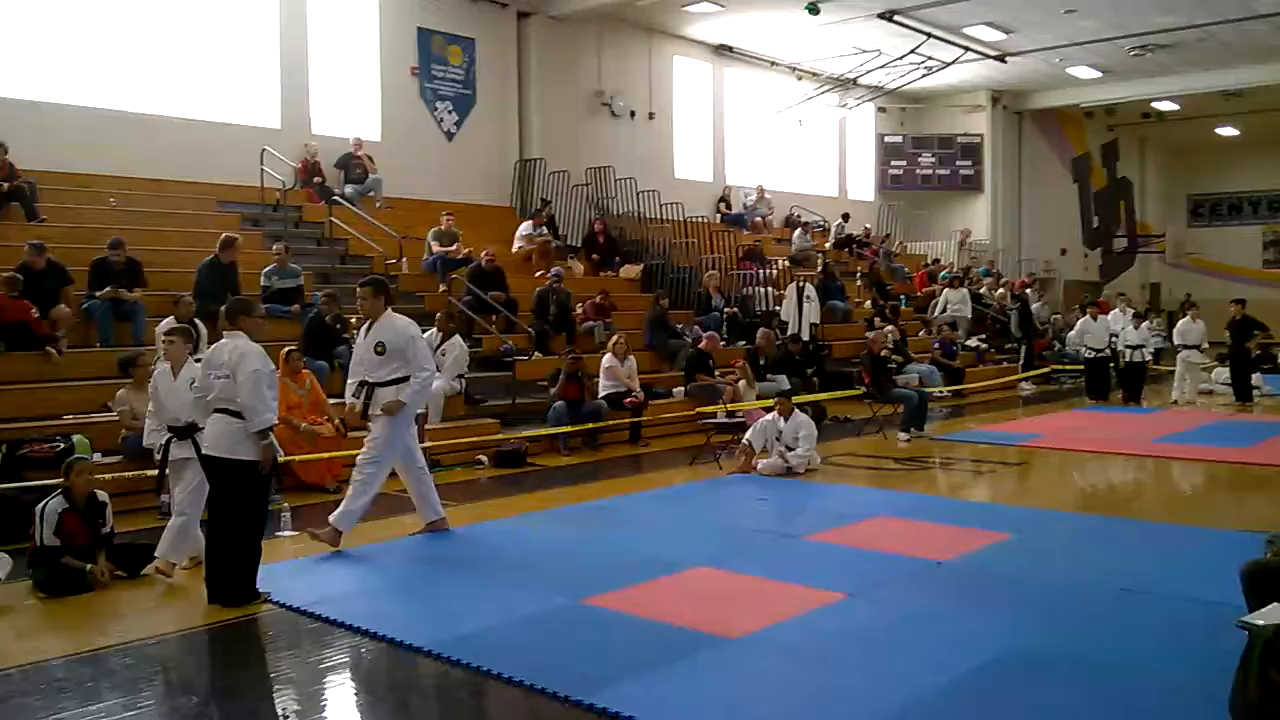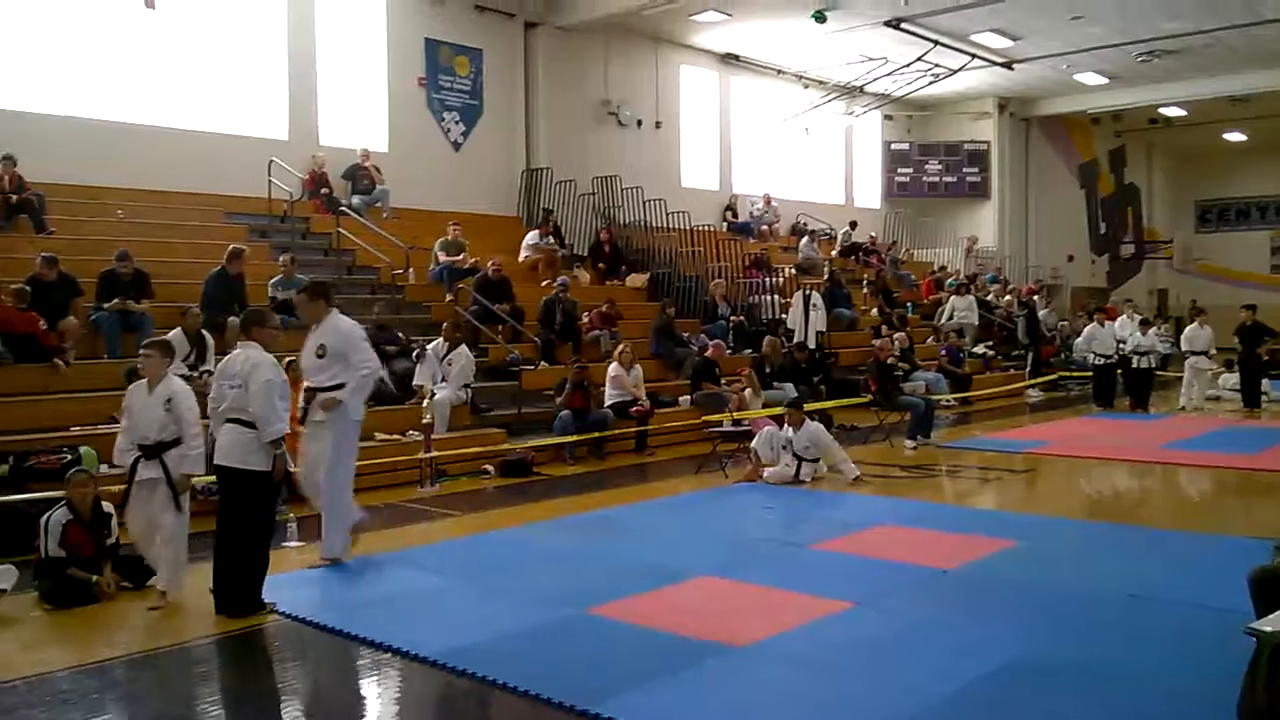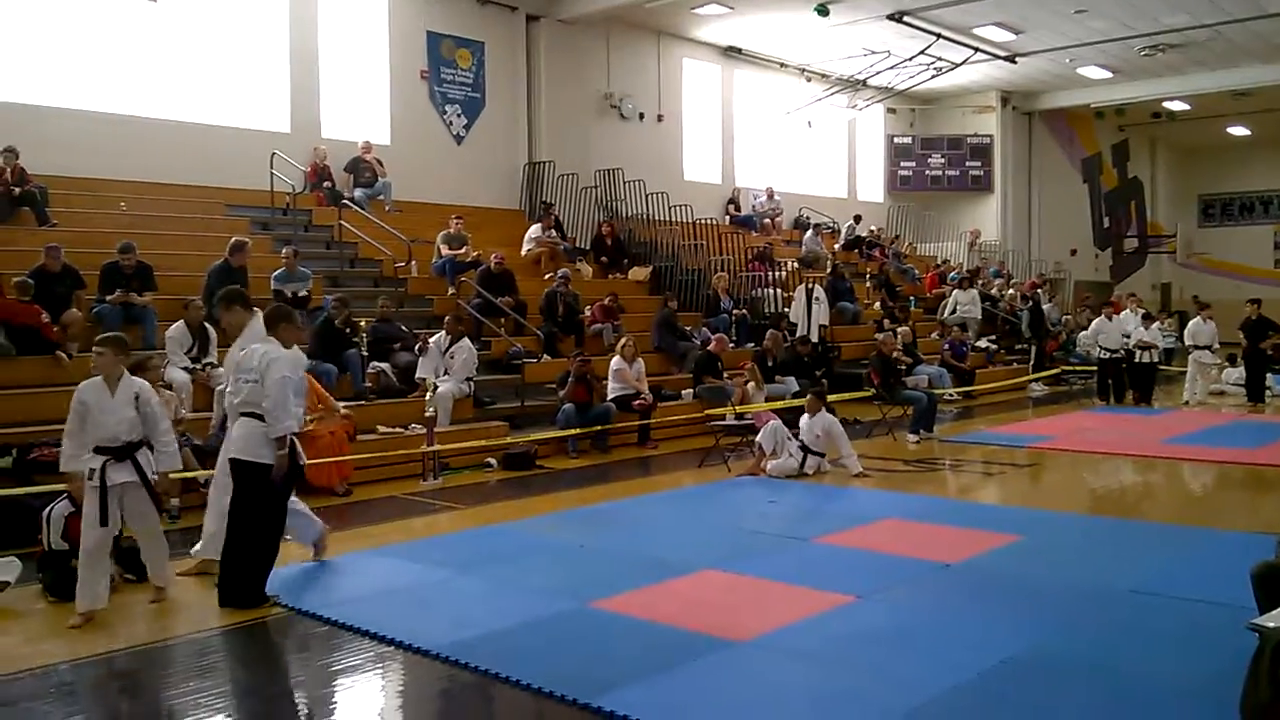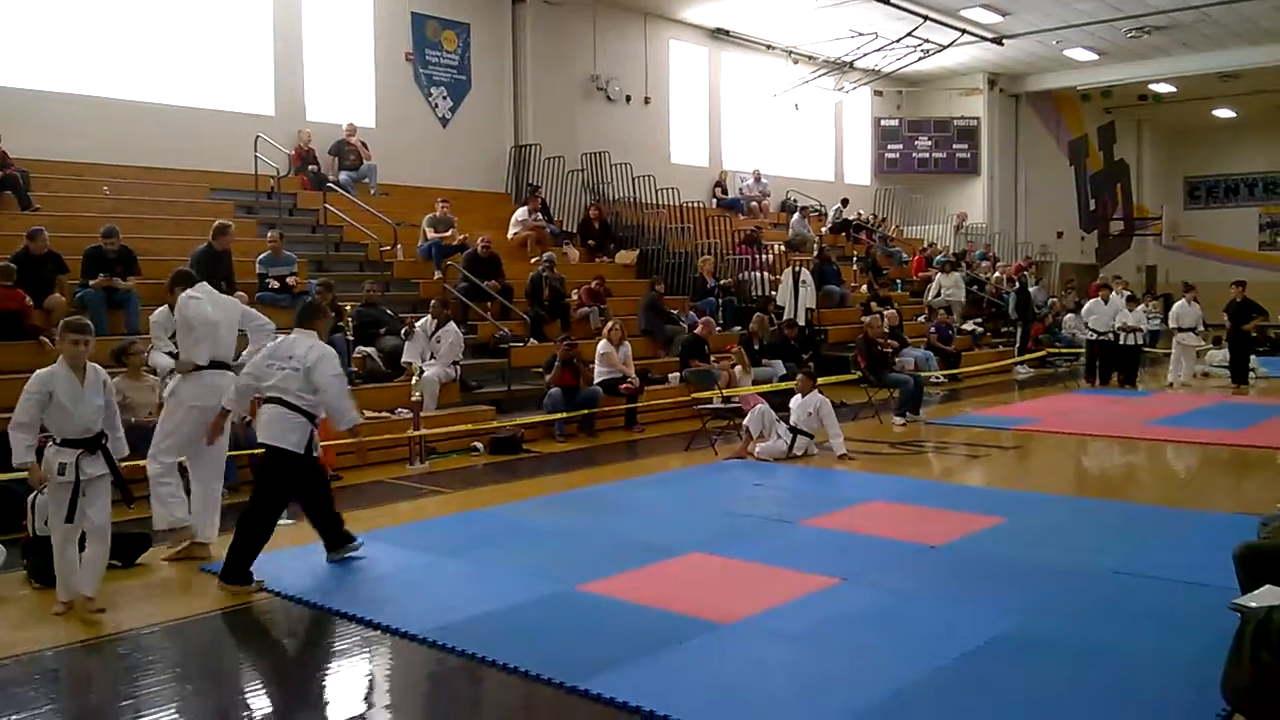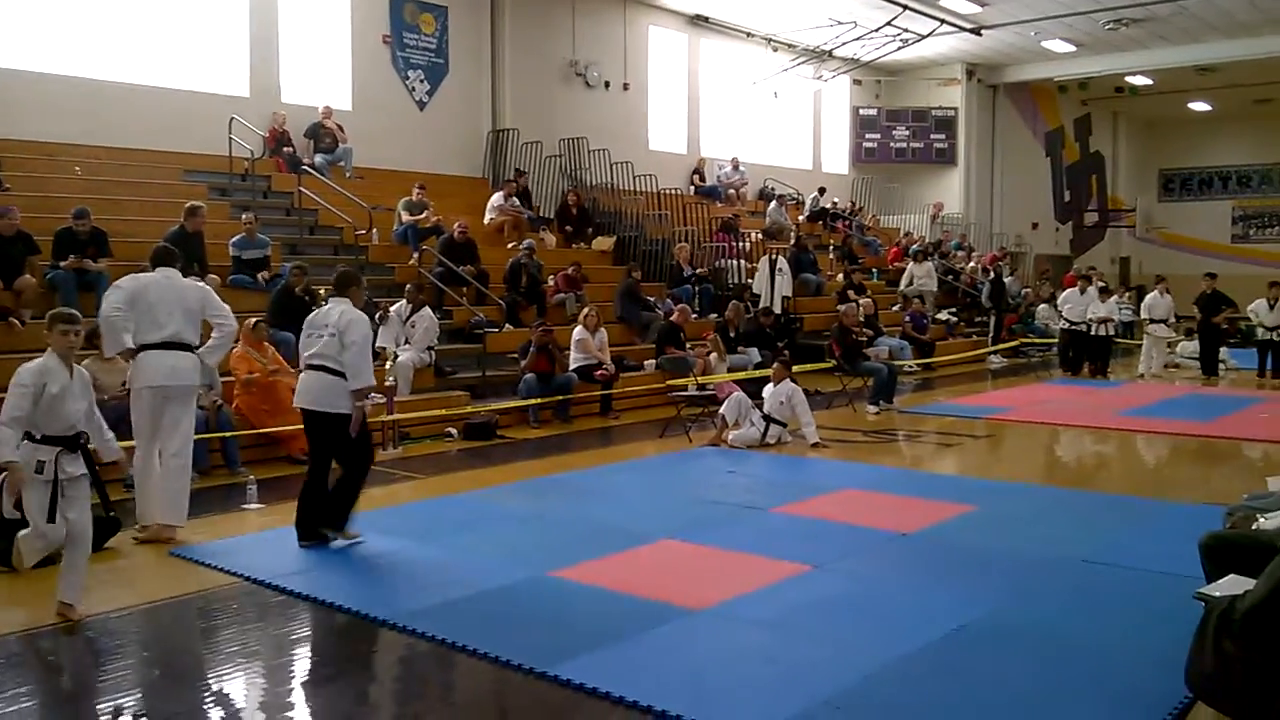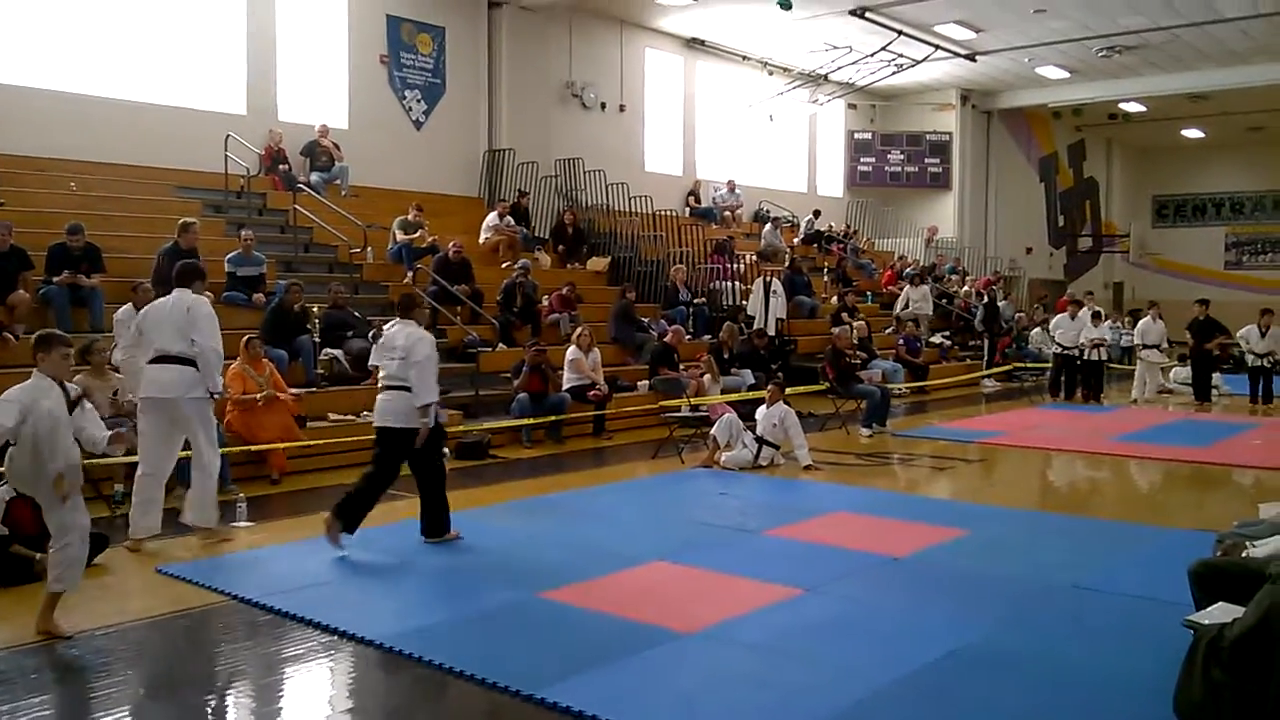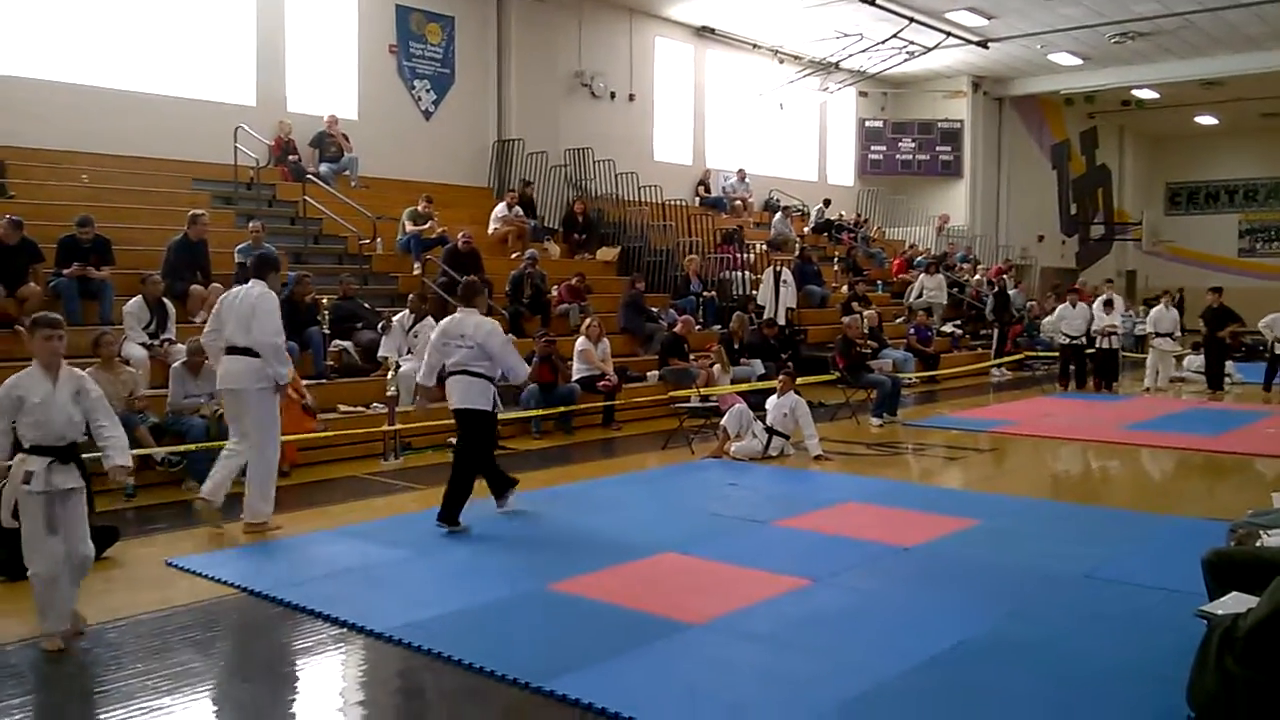
dt=0.4s
person 1, frame 1
left shoulder: (202, 375)
right shoulder: (158, 376)
right elbow: (153, 414)
right wrist: (156, 445)
left hip: (197, 445)
right hip: (172, 444)
left knee: (185, 505)
right knee: (181, 504)
left ankle: (168, 558)
right ankle: (195, 551)
person 1, frame 2
left shoulder: (179, 391)
right shoulder: (134, 391)
left elbow: (193, 434)
right elbow: (126, 431)
left wrist: (187, 472)
right wrist: (125, 464)
left hip: (170, 465)
right hip: (142, 464)
left knee: (171, 529)
right knee: (138, 526)
left ankle: (167, 588)
right ankle: (168, 569)
person 1, frame 3
left shoulder: (140, 389)
right shoulder: (85, 391)
left elbow: (161, 431)
right elbow: (74, 434)
left wrist: (163, 470)
right wrist: (76, 470)
left hip: (135, 467)
right hip: (99, 470)
left knee: (149, 531)
right knee: (93, 541)
left ankle: (159, 581)
right ankle: (87, 605)
person 1, frame 4
left shoulder: (100, 376)
right shoulder: (44, 380)
left elbow: (112, 419)
right elbow: (21, 426)
left wrist: (117, 455)
right wrist: (30, 464)
left hip: (98, 459)
right hip: (63, 461)
left knee: (99, 527)
right knee: (65, 531)
left ankle: (87, 594)
right ankle: (67, 594)
person 1, frame 5
left shoulder: (82, 376)
right shoulder: (33, 373)
left elbow: (92, 418)
left wrist: (113, 451)
left hip: (73, 458)
right hip: (38, 459)
left knee: (80, 533)
right knee: (50, 533)
left ankle: (67, 601)
person 1, frame 6
left shoulder: (72, 394)
left elbow: (91, 432)
left wrist: (112, 439)
left hip: (60, 465)
right hip: (29, 458)
left knee: (74, 535)
right knee: (52, 413)
left ankle: (46, 617)
right ankle: (63, 475)
person 1, frame 7
left shoulder: (80, 381)
left elbow: (103, 422)
left wrist: (118, 459)
left hip: (70, 470)
right hip: (33, 474)
left knee: (80, 552)
right knee: (46, 557)
left ankle: (64, 606)
right ankle: (53, 627)
person 2, frame 1
left shoulder: (404, 328)
right shoulder: (366, 330)
left elbow: (427, 369)
right elbow: (357, 370)
left wrist: (402, 400)
right wrist: (352, 400)
left hip: (394, 404)
right hip: (376, 403)
left knee: (370, 463)
right knee: (410, 463)
left ankle: (336, 529)
right ankle: (436, 518)
person 2, frame 2
left shoulder: (346, 329)
right shoulder: (316, 331)
left elbow: (371, 368)
left wrist: (341, 397)
right wrist: (305, 403)
left hip: (338, 413)
right hip: (318, 412)
left knee: (332, 480)
right knee: (311, 476)
left ankle: (333, 551)
right ankle: (351, 520)
person 2, frame 3
left shoulder: (266, 330)
right shoulder: (244, 337)
left elbow: (296, 362)
left wrist: (267, 394)
left hip: (263, 419)
right hip: (243, 419)
left knee: (266, 490)
right knee: (224, 487)
left ankle: (314, 532)
right ankle: (211, 556)
person 2, frame 4
left shoulder: (190, 298)
right shoulder: (230, 302)
left elbow: (209, 322)
right elbow: (265, 329)
left wrist: (195, 360)
right wrist: (242, 362)
left hip: (197, 384)
right hip: (224, 384)
left knee: (162, 456)
right knee: (209, 467)
left ankle: (178, 525)
right ankle: (200, 541)
person 2, frame 5
left shoulder: (136, 282)
right shoulder: (199, 290)
left elbow: (110, 313)
right elbow: (228, 327)
left wrist: (123, 348)
right wrist: (204, 358)
left hip: (149, 367)
right hip: (185, 368)
left knee: (146, 447)
right knee: (178, 448)
left ankle: (148, 520)
right ankle: (167, 521)
person 2, frame 6
left shoulder: (152, 308)
right shoulder: (199, 303)
left elbow: (132, 352)
right elbow: (209, 348)
right wrist: (213, 385)
left hip: (153, 382)
right hip: (187, 382)
left knee: (152, 461)
right knee: (206, 455)
left ankle: (138, 533)
right ankle: (205, 522)
person 2, frame 7
left shoulder: (230, 296)
right shoulder: (266, 297)
left elbow: (209, 337)
right elbow: (267, 341)
right wrist: (283, 374)
left hip: (229, 371)
right hip: (257, 373)
left knee: (239, 442)
right knee: (264, 445)
left ankle: (210, 496)
right ankle: (256, 516)
person 3, frame 1
left shoulder: (213, 353)
right shoulder: (250, 352)
left elbow: (202, 398)
right elbow: (254, 402)
right wrist: (266, 443)
left hip: (217, 441)
right hip: (245, 442)
left knee: (221, 517)
right knee: (246, 520)
left ankle: (219, 589)
right ankle: (238, 591)
person 3, frame 2
left shoulder: (227, 363)
right shoulder: (262, 362)
left elbow: (215, 409)
right elbow: (266, 411)
right wrist: (279, 451)
left hip: (228, 451)
right hip: (256, 452)
left knee: (230, 527)
right knee: (254, 530)
left ankle: (226, 599)
right ankle: (244, 601)
person 3, frame 3
left shoulder: (245, 356)
right shoulder: (282, 359)
left elbow: (234, 401)
right elbow: (278, 408)
right wrist: (283, 451)
left hip: (241, 442)
right hip: (267, 446)
left knee: (243, 519)
right knee: (265, 523)
left ankle: (230, 589)
right ankle: (247, 594)
person 3, frame 4
left shoulder: (276, 346)
right shoulder: (321, 353)
left elbow: (246, 381)
right elbow: (335, 396)
left wrist: (220, 418)
right wrist: (355, 433)
left hip: (271, 421)
right hip: (292, 429)
left knee: (314, 486)
right knee: (266, 503)
left ankle: (338, 543)
right ankle: (234, 573)
person 3, frame 5
left shoulder: (315, 317)
right shoulder: (356, 318)
right elbow: (357, 362)
right wrist: (359, 401)
left hip: (309, 390)
right hip: (337, 395)
left knee: (319, 462)
right knee: (358, 460)
left ankle: (310, 530)
right ankle: (333, 521)
person 3, frame 6
left shoulder: (387, 336)
right shoulder: (422, 339)
right elbow: (423, 381)
right wrist: (425, 416)
left hip: (386, 406)
right hip: (411, 410)
left knee: (382, 471)
right knee: (431, 470)
left ankle: (341, 517)
right ankle: (436, 529)
person 3, frame 7
left shoulder: (445, 325)
right shoulder: (488, 326)
left elbow: (431, 361)
right elbow: (508, 358)
left wrist: (424, 394)
right wrist: (524, 380)
left hip: (456, 388)
right hip: (479, 391)
left knee: (482, 446)
right knee: (468, 456)
left ankle: (503, 489)
right ankle: (448, 515)
